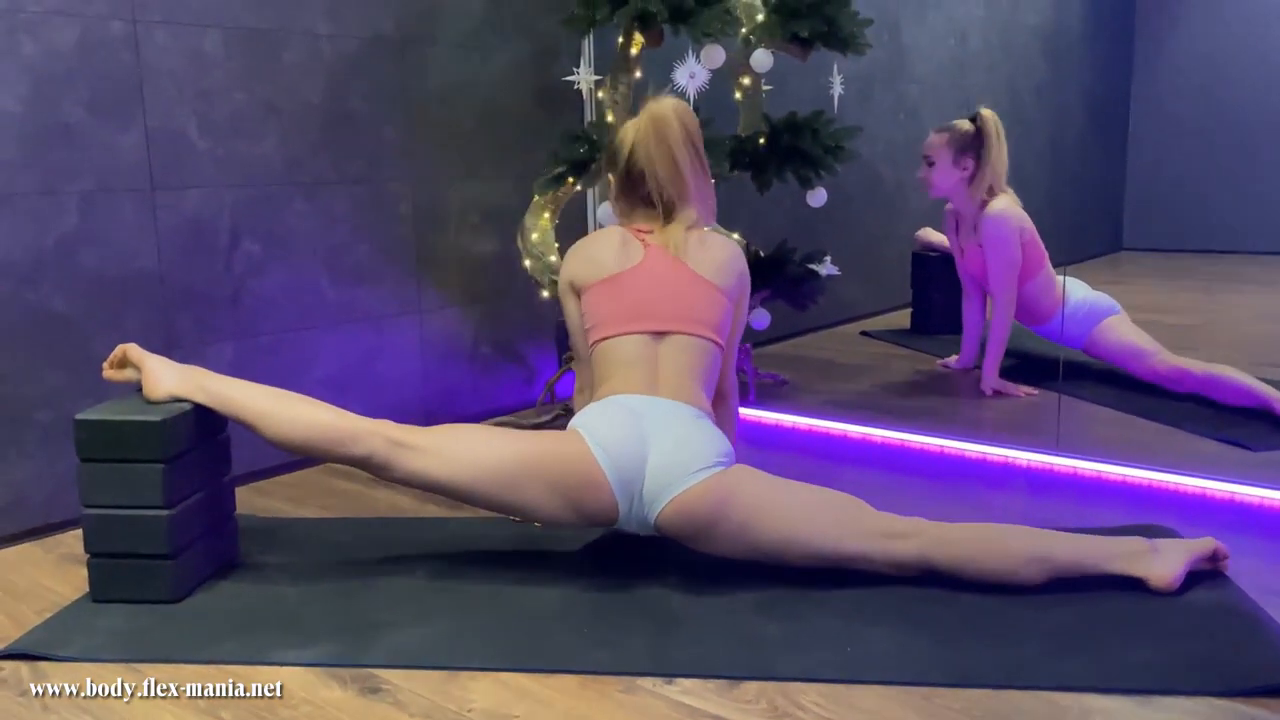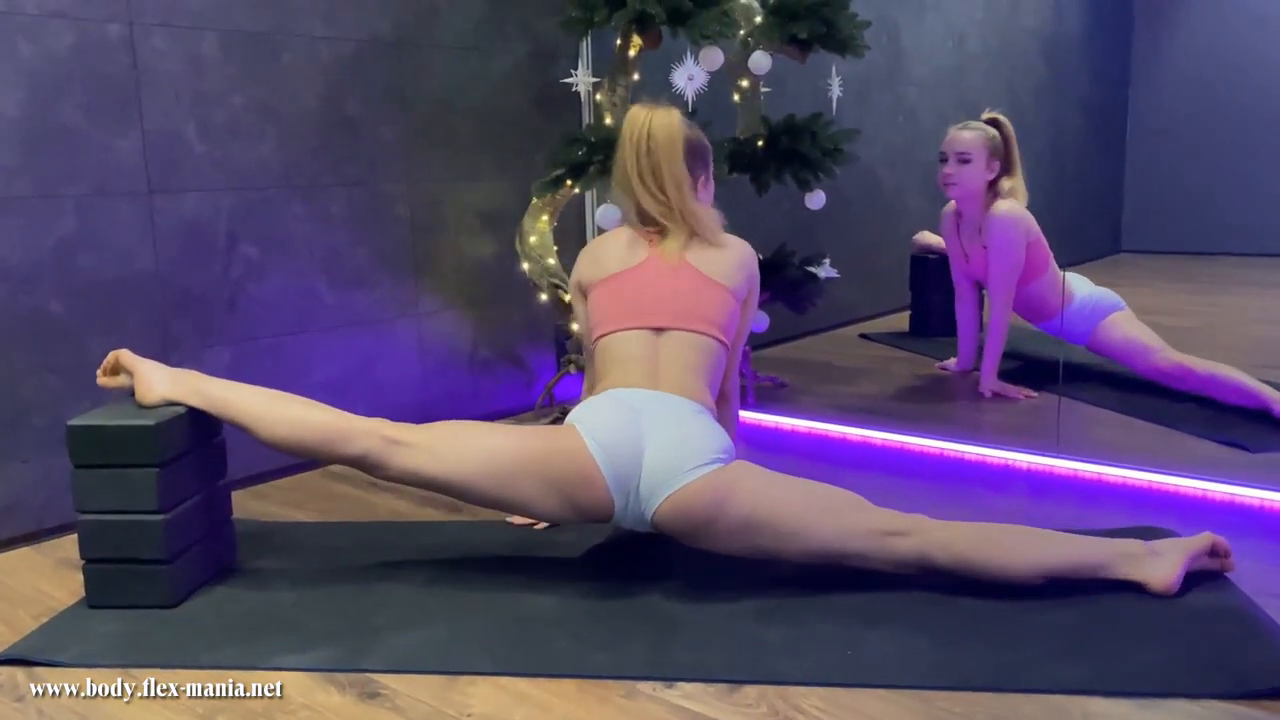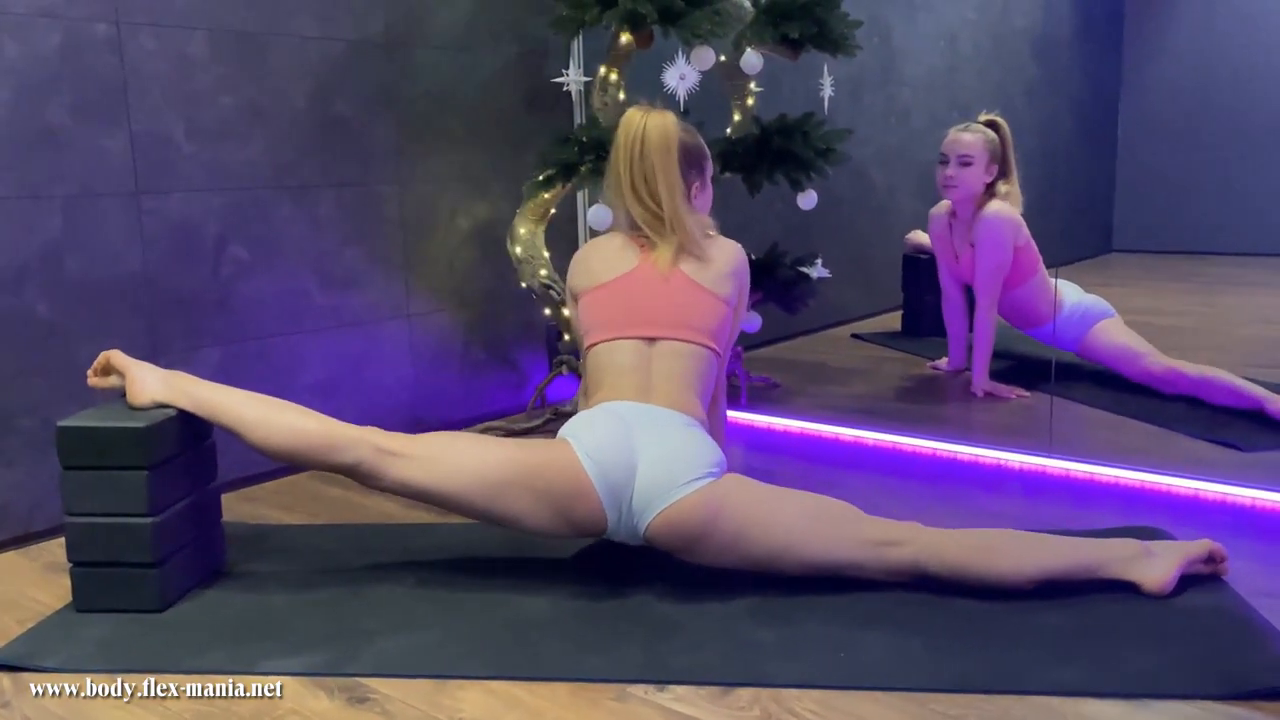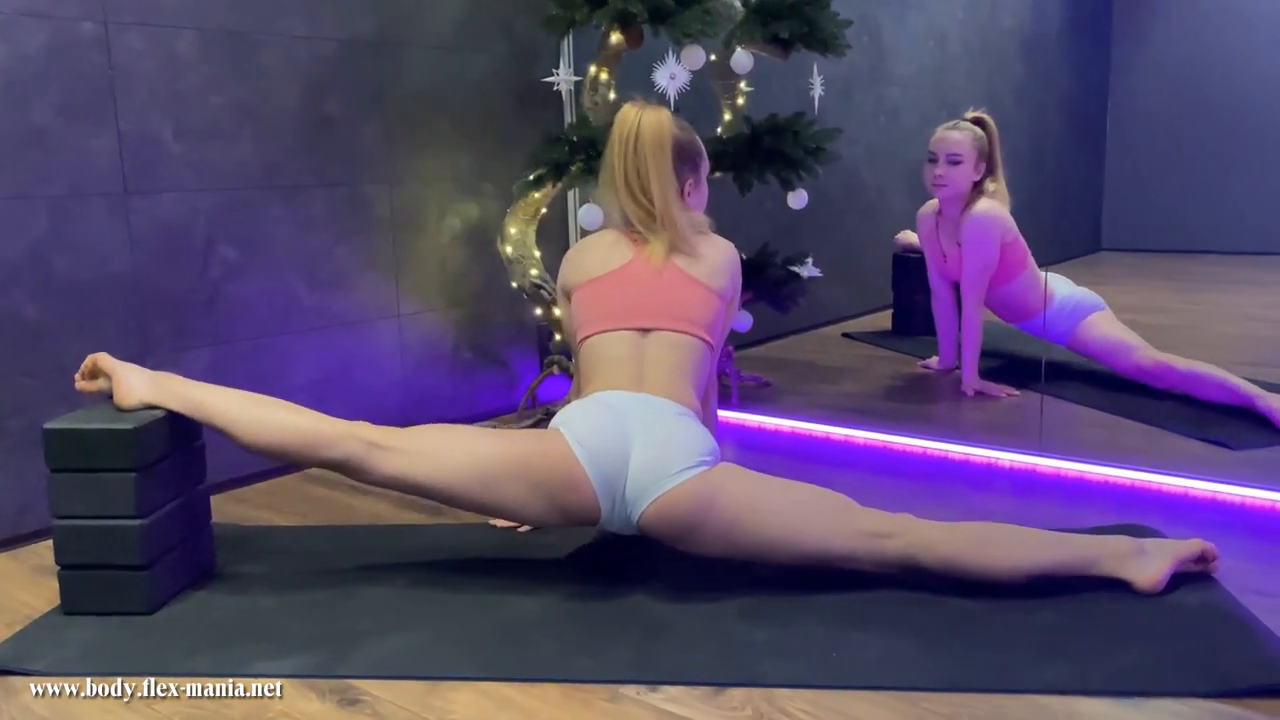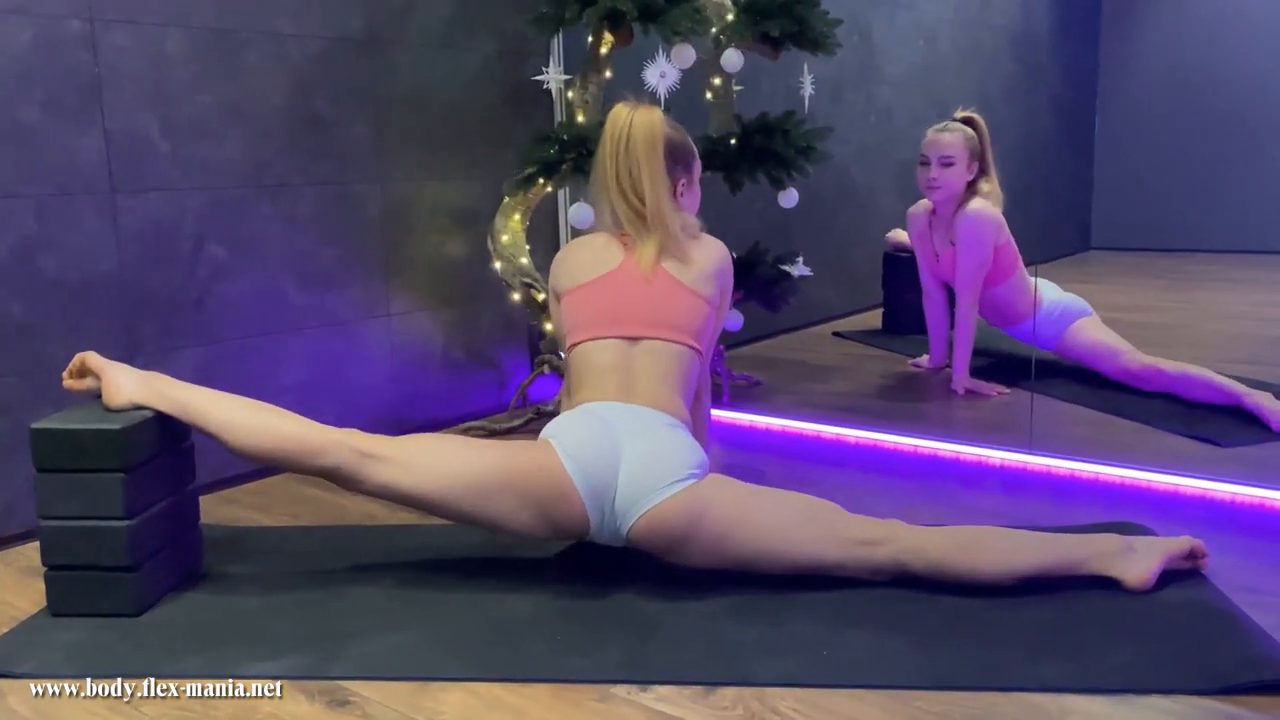
dt=0.3s
person 1, frame 1
left shoulder: (582, 255)
right shoulder: (727, 253)
left hip: (602, 452)
right hip: (690, 464)
left knee: (383, 445)
right knee: (905, 542)
person 1, frame 2
left shoulder: (593, 253)
right shoulder: (737, 255)
left hip: (597, 442)
right hip: (686, 460)
left knee: (374, 441)
right knee: (902, 539)
left ankle: (172, 380)
person 1, frame 3
left shoulder: (587, 259)
right shoulder: (728, 258)
left hip: (588, 458)
right hip: (680, 477)
left knee: (365, 451)
right knee: (899, 548)
person 1, frame 4
left shoulder: (580, 255)
right shoulder: (721, 254)
left hip: (583, 448)
right hip: (674, 462)
left knee: (359, 447)
right knee: (890, 539)
person 1, frame 5
left shoulder: (571, 257)
right shoulder: (712, 257)
left hip: (570, 460)
right hip: (665, 478)
left knee: (345, 452)
right knee: (885, 546)
person 2, frame 1
left shoulder: (999, 217)
right shoulder: (953, 215)
left elbow: (1003, 303)
right elbow: (972, 291)
left wrist: (990, 376)
right wrist: (967, 357)
left hip: (1079, 315)
right hip: (1052, 303)
left knee: (1170, 370)
person 2, frame 2
left shoulder: (1006, 218)
right shoulder: (951, 217)
left elbow: (1000, 305)
right elbow: (965, 293)
left wrist: (989, 377)
right wrist: (965, 360)
left hip: (1085, 310)
right hip: (1047, 311)
left knee: (1171, 368)
person 2, frame 3
left shoulder: (996, 219)
right shoulder: (940, 218)
left elbow: (986, 304)
right elbow: (952, 293)
left wrist: (980, 377)
right wrist: (956, 359)
left hip: (1073, 316)
right hip: (1036, 314)
left knee: (1162, 372)
person 2, frame 4
left shoulder: (984, 216)
right shoulder: (927, 217)
left elbow: (971, 302)
right elbow: (942, 292)
left wrist: (971, 377)
right wrist: (947, 358)
left hip: (1064, 310)
right hip: (1026, 311)
left knee: (1152, 367)
person 2, frame 5
left shoulder: (978, 216)
right shoulder: (918, 217)
left elbow: (966, 301)
right elbow: (932, 290)
left wrist: (961, 376)
right wrist: (937, 356)
left hip: (1051, 316)
right hip: (1015, 314)
left knee: (1140, 370)
